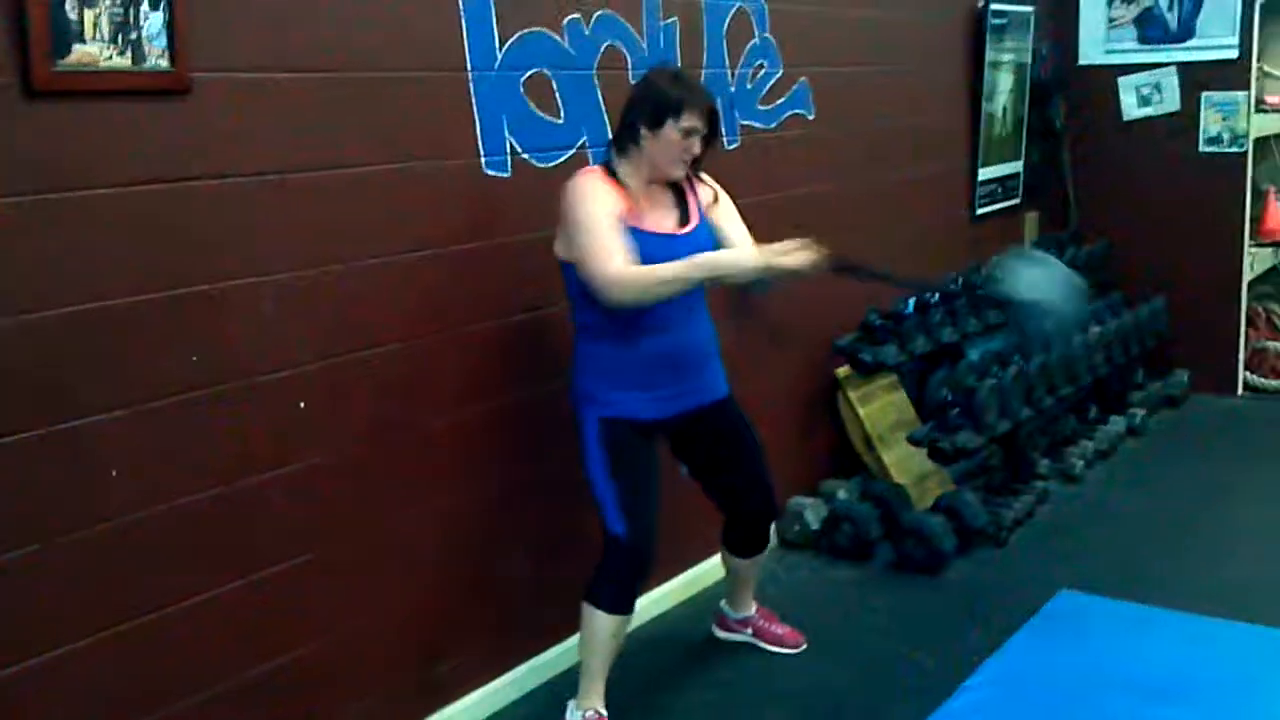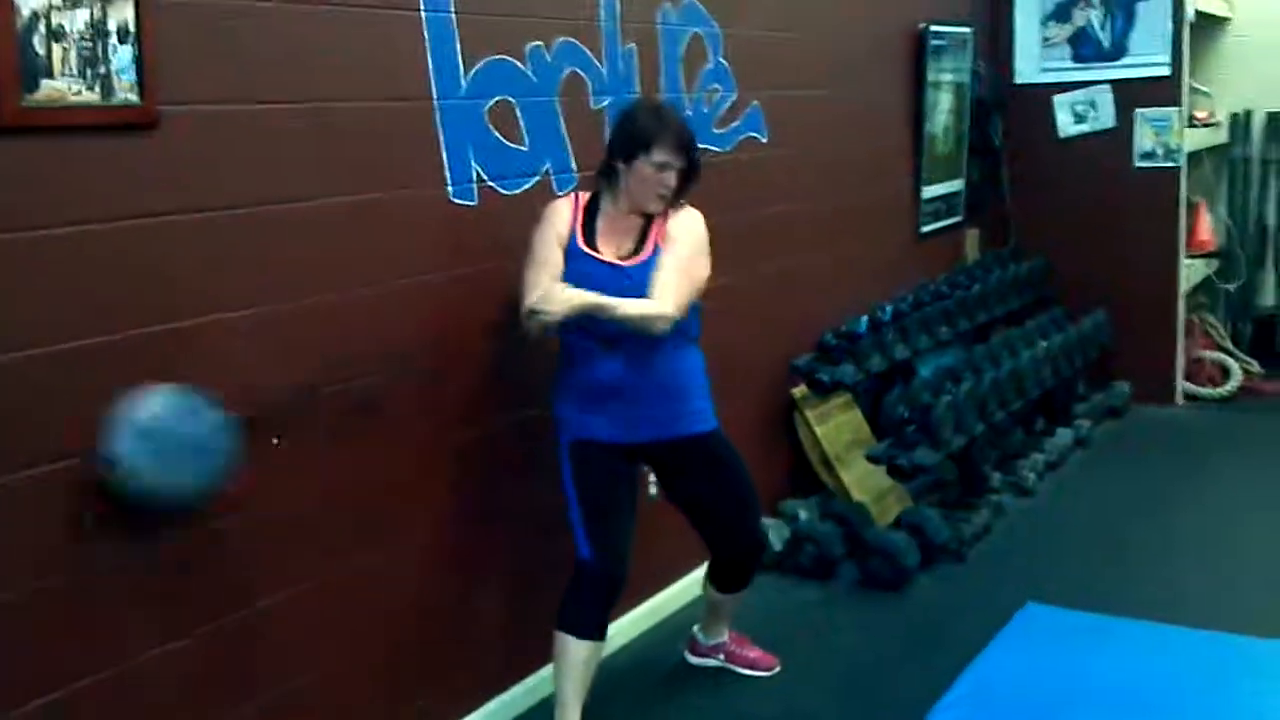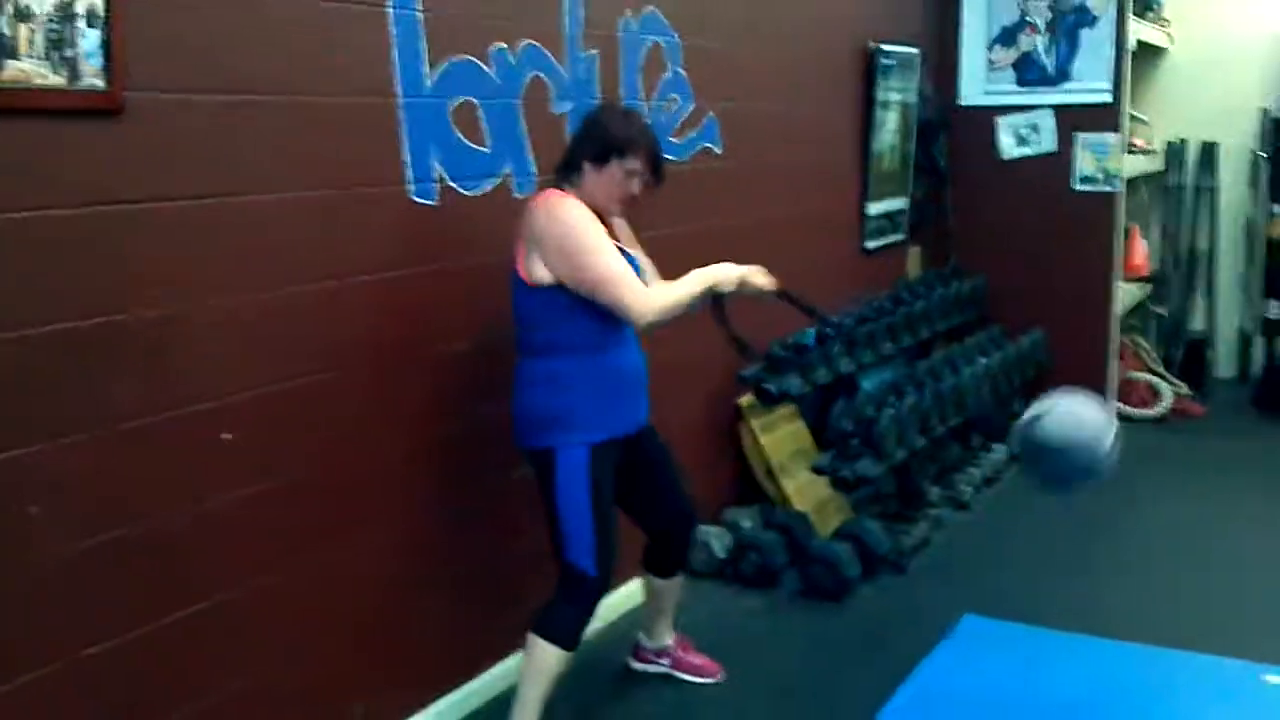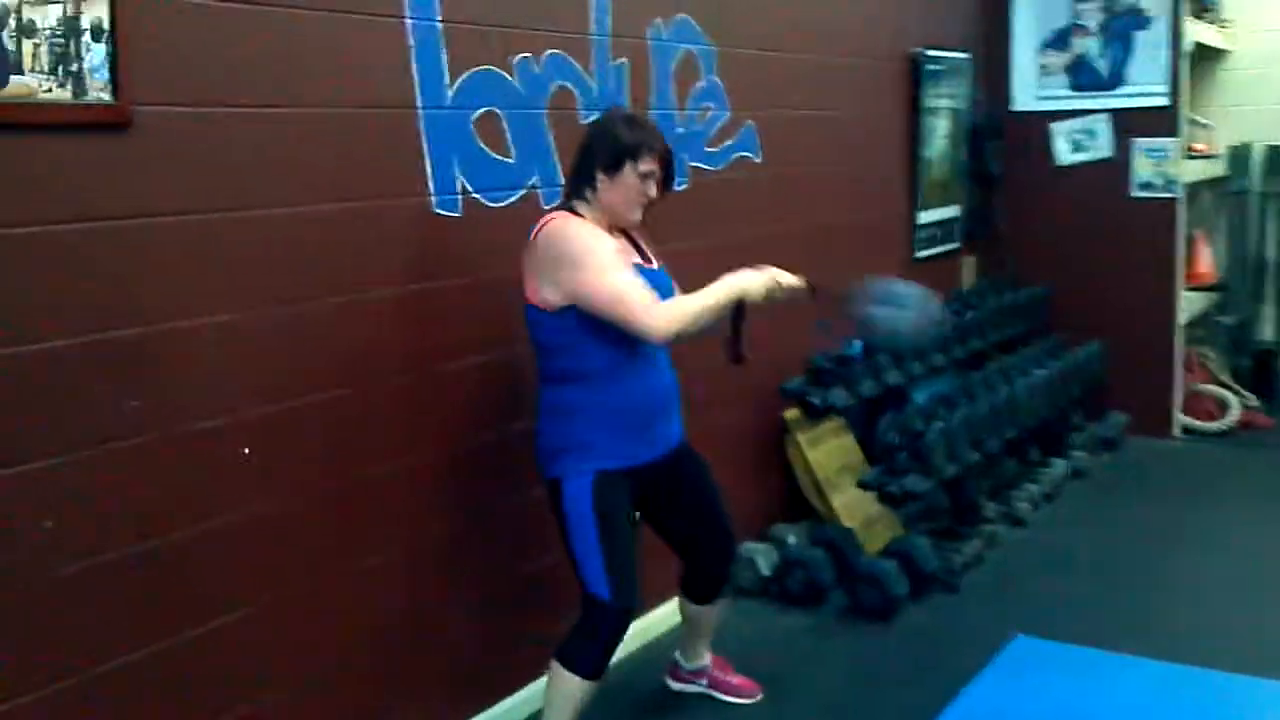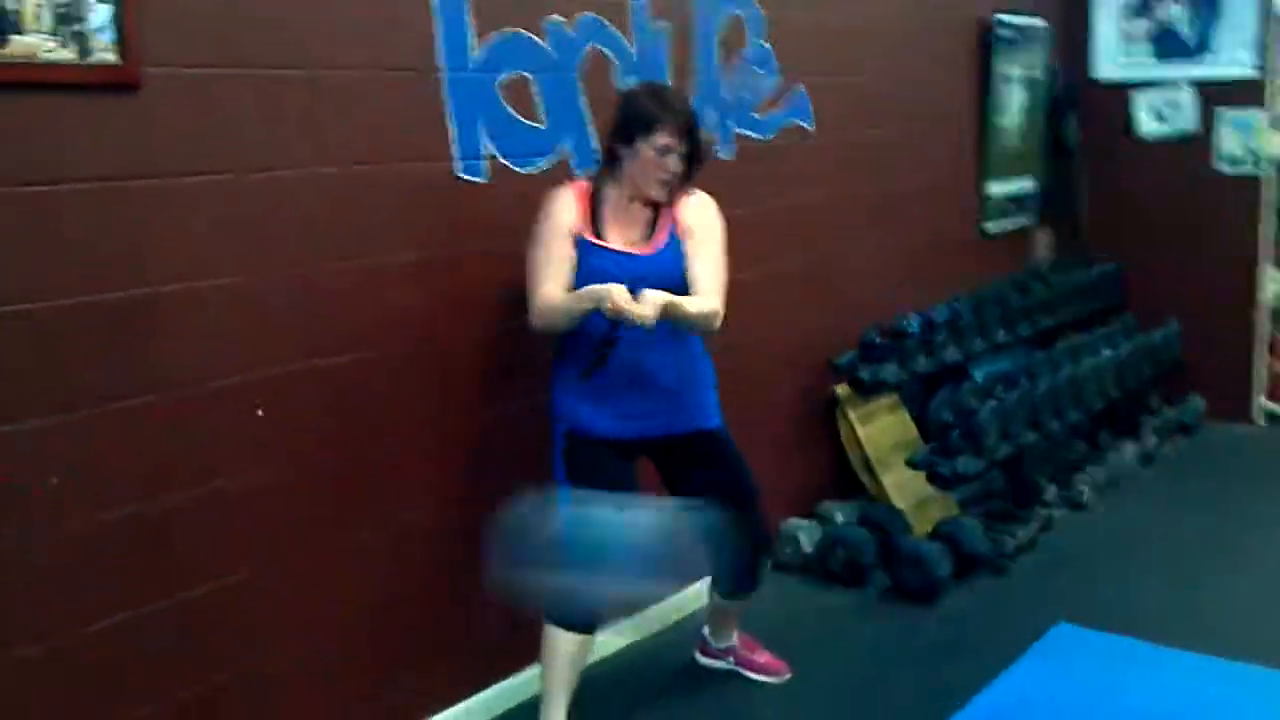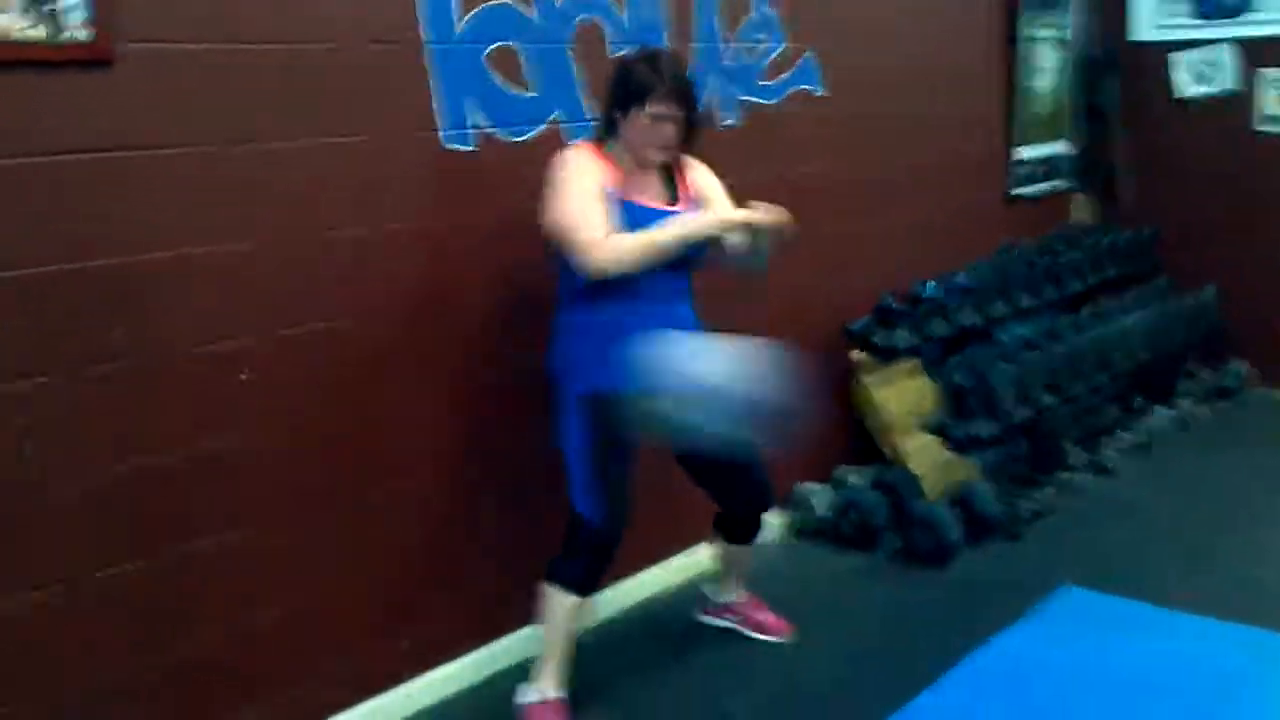
dt=0.4s
person 1, frame 1
left shoulder: (701, 191)
right shoulder: (592, 191)
left elbow: (749, 263)
right elbow: (619, 286)
left wrist: (780, 260)
right wrist: (726, 262)
left hip: (700, 390)
right hip: (617, 402)
left knee: (754, 503)
right knee: (630, 548)
left ankle: (738, 612)
person 1, frame 2
left shoulder: (684, 222)
right shoulder: (564, 217)
left elbow: (661, 313)
right elbow: (534, 315)
left wrist: (589, 301)
right wrist: (547, 306)
left hip: (682, 420)
right hip: (594, 428)
left knee: (744, 542)
right knee: (600, 571)
left ankle: (711, 639)
person 1, frame 3
left shoulder: (602, 222)
right shoulder: (560, 216)
left elbow: (643, 294)
right elbow: (640, 309)
left wrist: (727, 280)
right wrist: (709, 277)
left hip: (620, 419)
right hip: (571, 429)
left knee: (675, 525)
right knee: (586, 578)
left ankle: (657, 644)
person 1, frame 4
left shoulder: (632, 237)
right shoulder: (565, 234)
left elbow: (668, 318)
right elbow: (658, 323)
left wrist: (749, 290)
right wrist: (734, 284)
left hip: (657, 440)
right hip: (590, 456)
left knee: (714, 548)
right knee: (611, 608)
left ankle: (693, 663)
person 1, frame 5
left shoulder: (695, 209)
right shoulder: (570, 206)
left elbow: (710, 313)
right elbow: (544, 313)
left wrist: (661, 305)
right wrist: (600, 301)
left hip: (684, 415)
right hip: (593, 418)
left knee: (748, 542)
left ankle: (720, 640)
person 1, frame 6
left shoulder: (686, 172)
right shoulder: (579, 167)
left elbow: (731, 246)
right elbow: (598, 259)
left wrist: (754, 223)
right wrist: (696, 220)
right hip: (599, 378)
left knee: (747, 488)
right knee: (596, 524)
left ankle: (726, 599)
